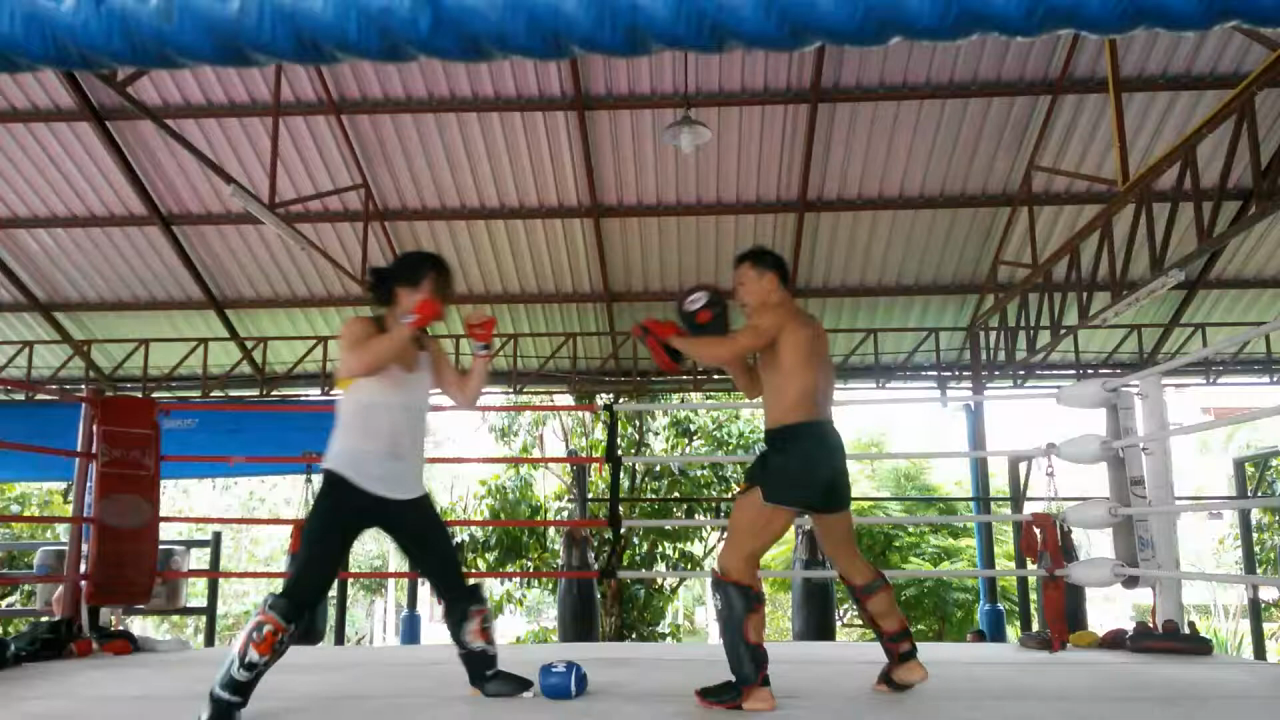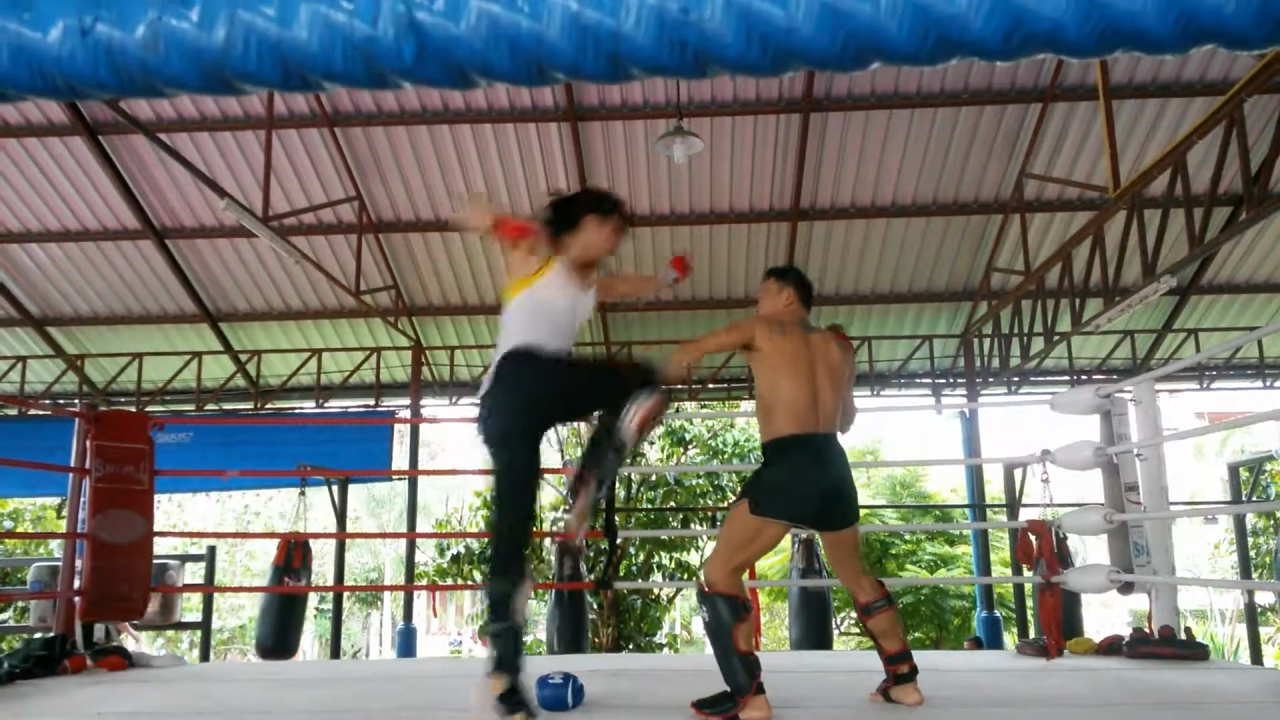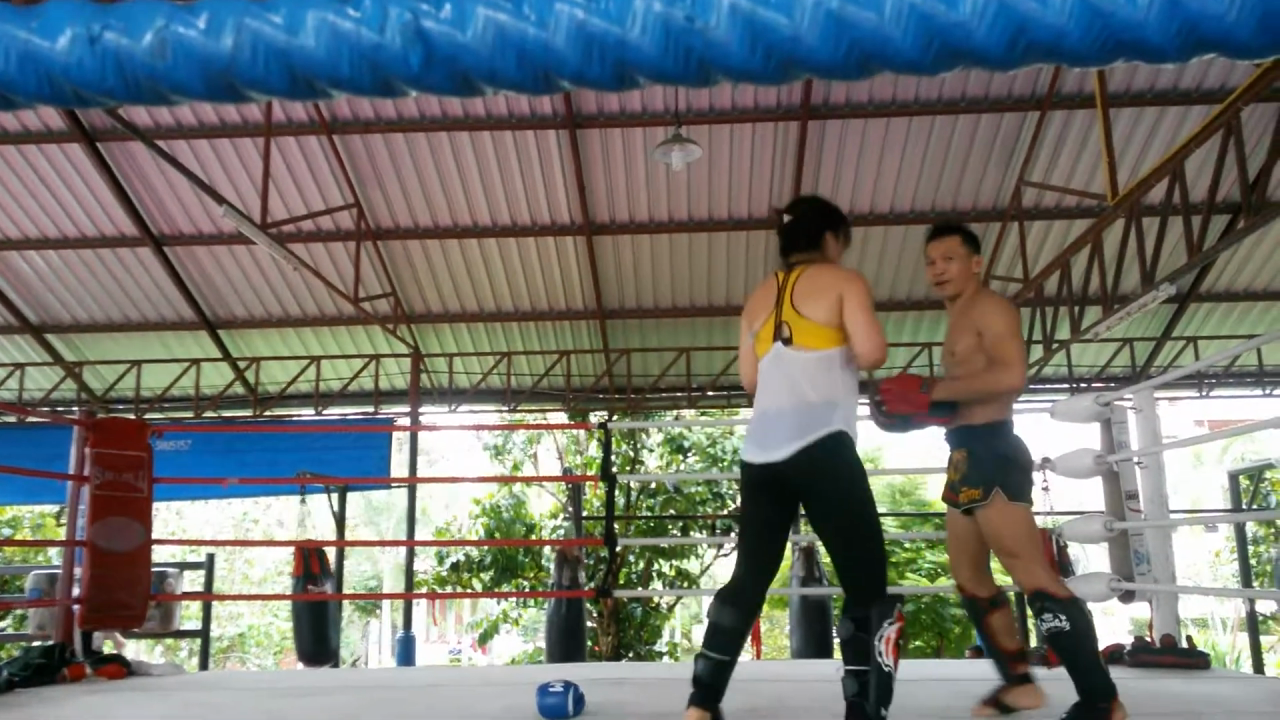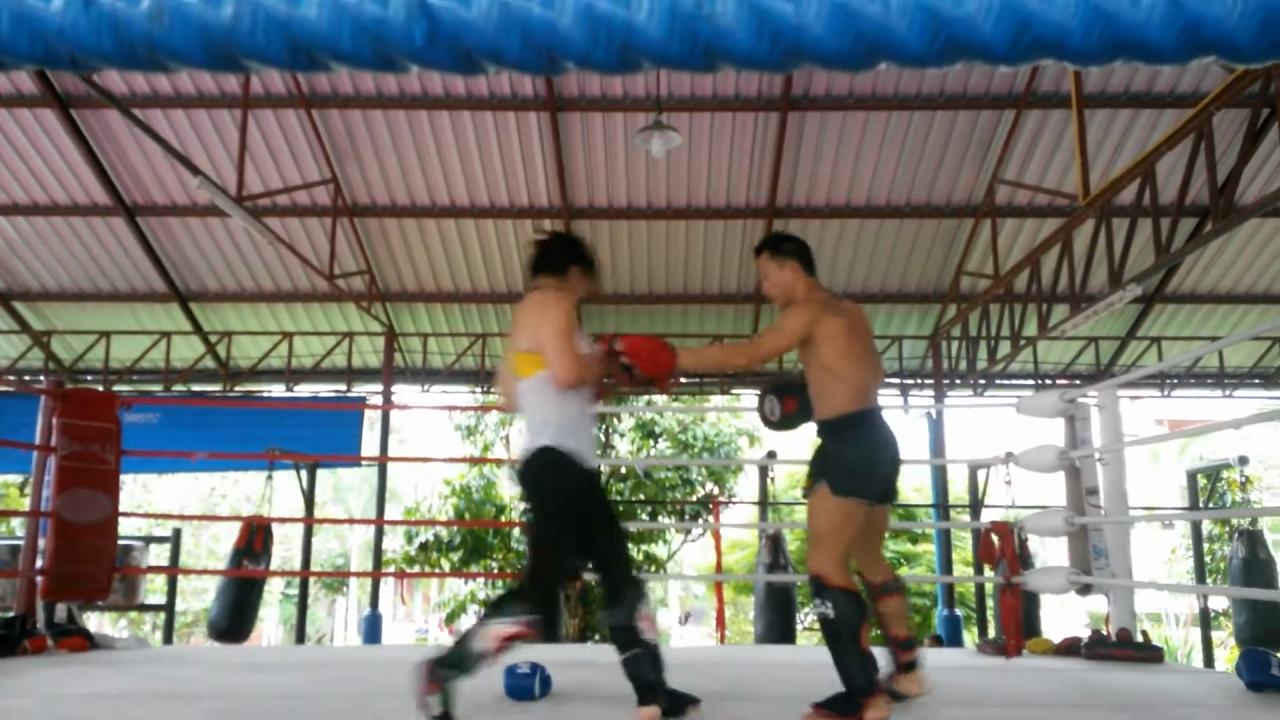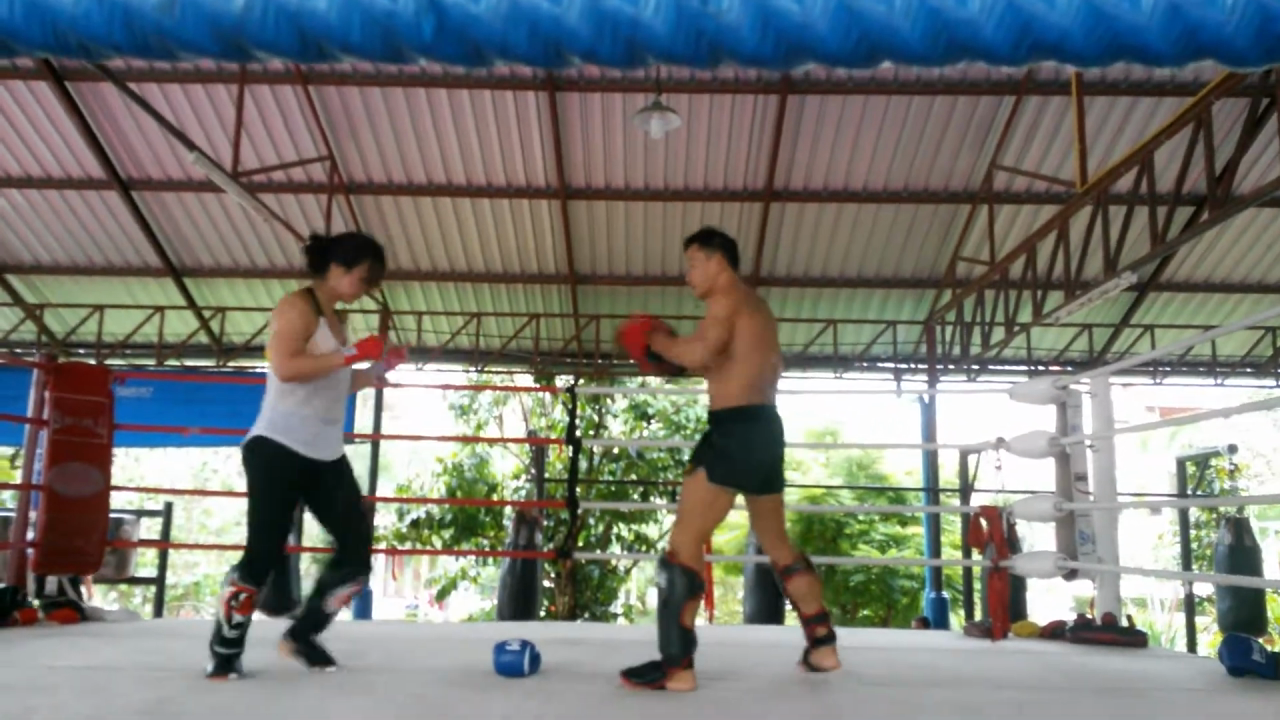
dt=1s
person 1, frame 1
left shoulder: (428, 348)
right shoulder: (360, 328)
left elbow: (467, 394)
right elbow: (357, 365)
left wrist: (481, 346)
right wrist: (408, 325)
left hip: (405, 494)
right hip: (348, 485)
left knee: (456, 587)
right knee: (303, 592)
left ankle: (484, 672)
person 1, frame 2
left shoulder: (586, 281)
right shoulder: (534, 248)
left elbow: (640, 288)
right elbow: (471, 216)
left wrist: (672, 275)
right wrist: (505, 225)
left hip: (504, 405)
right hip: (527, 372)
left knee: (509, 541)
right knee: (642, 388)
left ankle: (506, 673)
right ankle: (589, 484)
person 1, frame 3
left shoulder: (760, 296)
right shoulder: (841, 281)
right elbow: (871, 351)
right wrist: (855, 356)
left hip: (761, 453)
right hip: (820, 448)
left knee: (749, 577)
right knee: (868, 585)
person 1, frame 4
left shoulder: (526, 318)
right shoulder: (554, 304)
left elbow: (511, 395)
right elbow: (568, 372)
right wrist: (602, 360)
left hip: (569, 466)
right hip: (557, 464)
left knee: (621, 577)
right knee: (540, 590)
right ankle: (443, 670)
person 1, frame 5
left shoulder: (337, 321)
right shoulder: (297, 307)
right elbow: (286, 367)
left wrist: (379, 367)
right wrist: (349, 354)
left hip: (327, 456)
right hip: (278, 449)
left knee: (356, 551)
right knee: (263, 554)
left ankle: (302, 634)
right ankle: (224, 653)
person 2, frame 1
left shoulder: (774, 315)
right shoulder: (807, 328)
left elbow: (725, 354)
right elbow: (752, 386)
left wrist: (672, 339)
right wrist: (710, 334)
left hip: (793, 451)
right hip: (825, 449)
left knee: (734, 561)
right knee: (848, 559)
left ankle: (752, 685)
right ankle: (904, 661)
person 2, frame 2
left shoulder: (756, 329)
right shoulder: (835, 346)
left elbow: (692, 351)
right wrist: (834, 349)
left hip: (789, 467)
right hip: (830, 465)
left knee: (719, 572)
right knee: (855, 576)
right ankle: (903, 678)
person 2, frame 3
left shoulder: (991, 308)
right shoulder: (961, 320)
left elbow: (1011, 373)
left wrist: (934, 391)
right wrist: (919, 401)
left hip: (989, 452)
right hip: (970, 456)
left knee: (1033, 574)
right knee: (969, 576)
person 2, frame 4
left shoulder: (807, 312)
right shoulder: (848, 312)
left elbow: (750, 354)
left wrist: (669, 360)
left hip: (848, 447)
right hip: (873, 440)
left knee: (826, 569)
right knee: (869, 563)
right ankle: (906, 669)
person 2, frame 5
left shoulder: (726, 300)
right shoulder: (757, 309)
left elbow: (700, 358)
left wrist: (655, 341)
right wrist: (675, 350)
left hip: (735, 432)
right hip: (764, 430)
left knee: (684, 543)
right knee: (776, 543)
left ankle: (677, 665)
right ankle: (823, 644)
